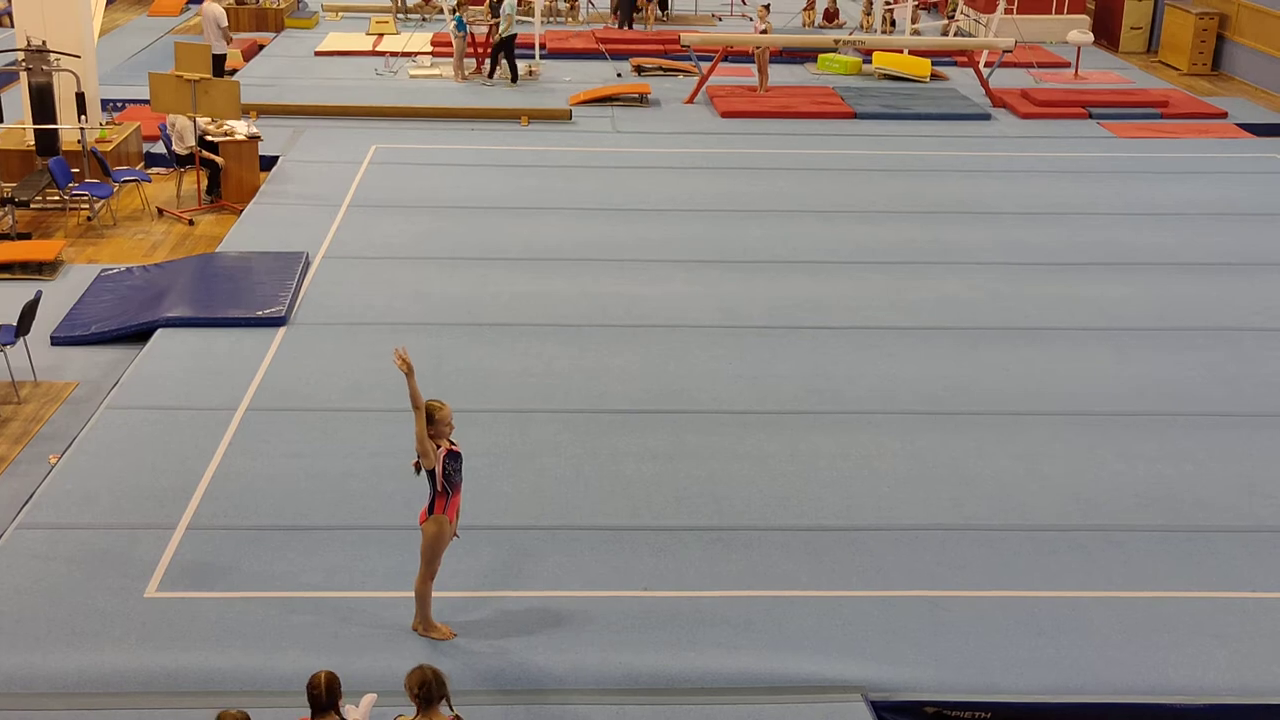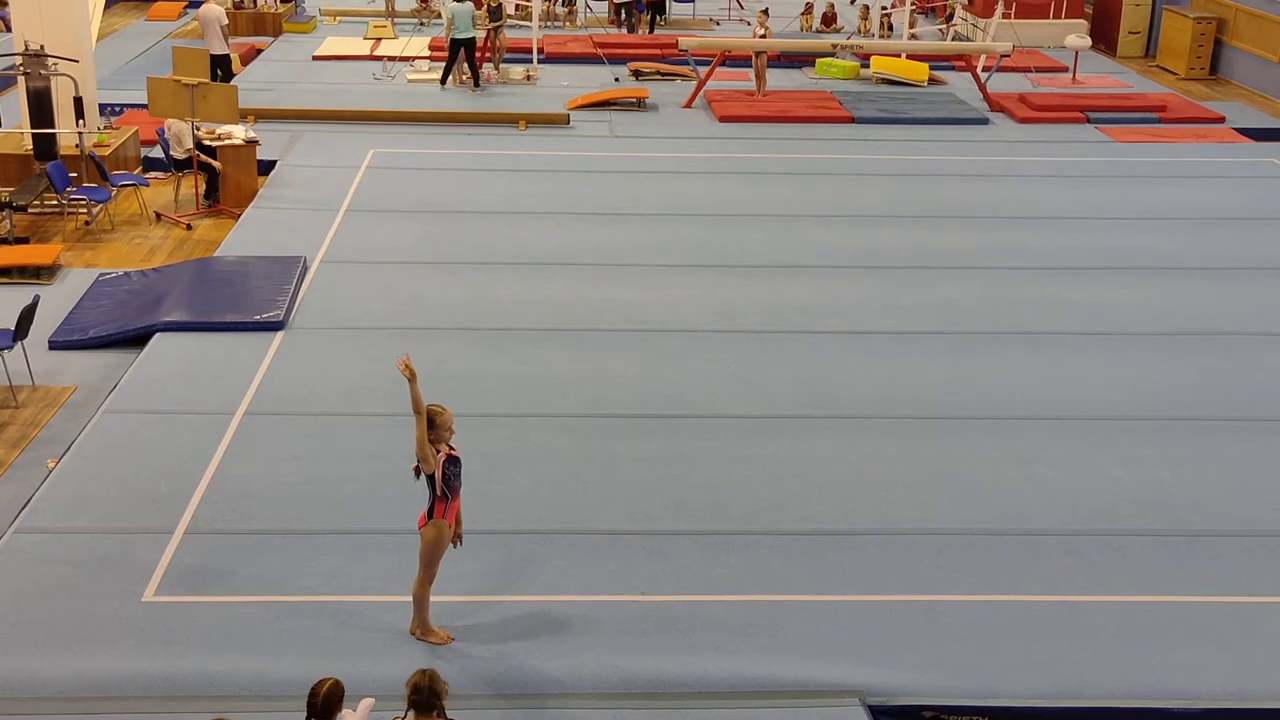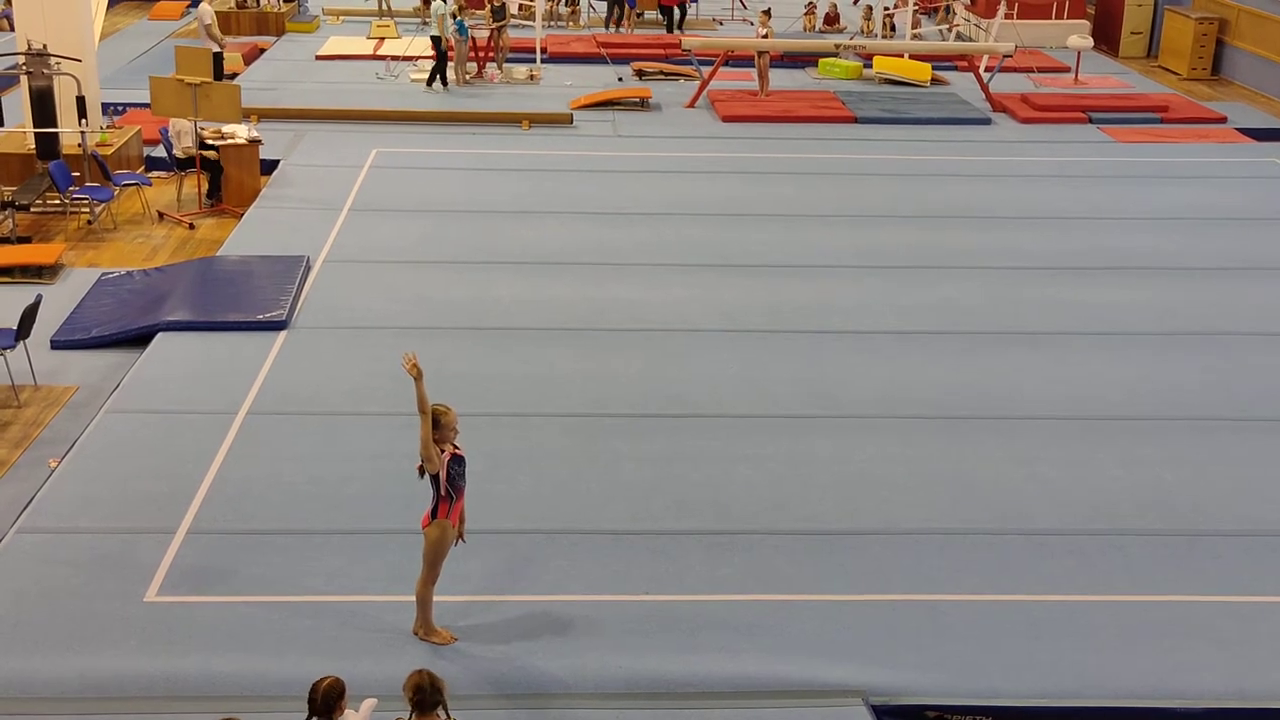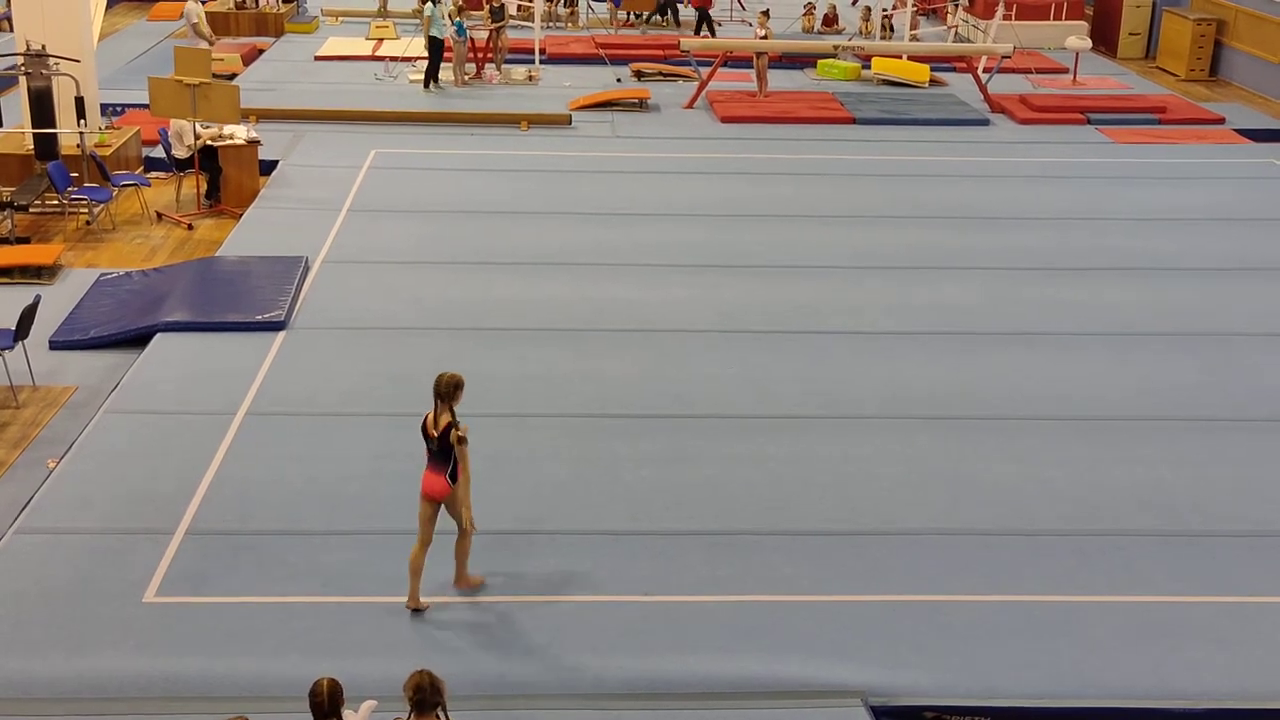
dt=1s
person 1, frame 1
left shoulder: (451, 446)
right shoulder: (429, 450)
right elbow: (418, 410)
left wrist: (455, 520)
right wrist: (410, 376)
left hip: (447, 516)
right hip: (436, 518)
left knee: (431, 570)
right knee: (428, 572)
left ankle: (421, 619)
right ankle: (425, 624)
person 1, frame 2
left shoulder: (450, 451)
right shoulder: (428, 455)
right elbow: (419, 414)
left wrist: (458, 524)
right wrist: (412, 382)
left hip: (446, 520)
right hip: (434, 522)
left knee: (428, 575)
right knee: (426, 576)
left ankle: (419, 623)
right ankle: (423, 628)
person 1, frame 3
left shoulder: (455, 451)
right shoulder: (432, 455)
right elbow: (424, 414)
left wrist: (461, 522)
right wrist: (418, 381)
left hip: (449, 521)
right hip: (437, 523)
left knee: (432, 575)
right knee: (429, 576)
left ankle: (422, 623)
right ankle: (426, 628)
person 1, frame 4
left shoulder: (427, 420)
right shoulder: (457, 430)
right elbow: (464, 469)
right wrist: (466, 507)
left hip: (428, 482)
right hip: (449, 486)
left knee: (422, 541)
right knee: (465, 528)
left ankle: (413, 597)
right ankle: (462, 577)
